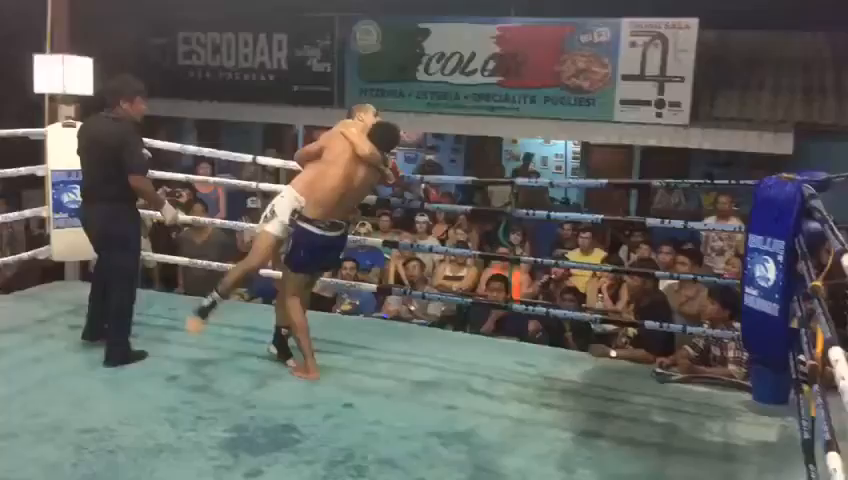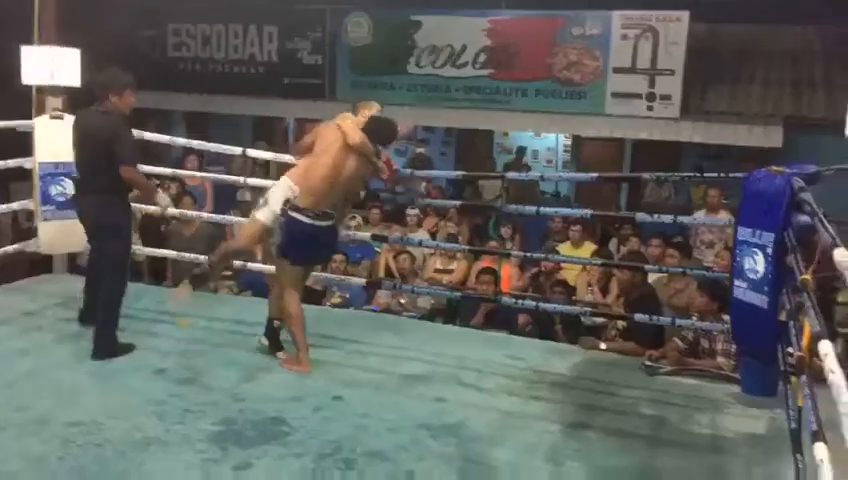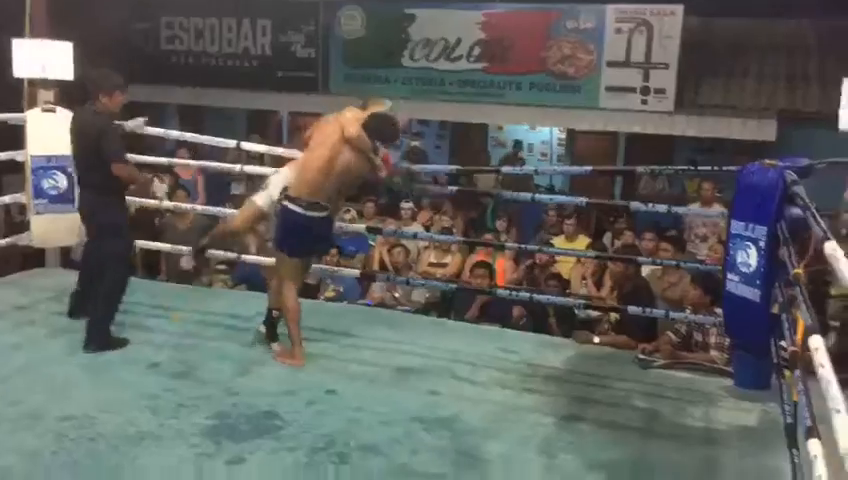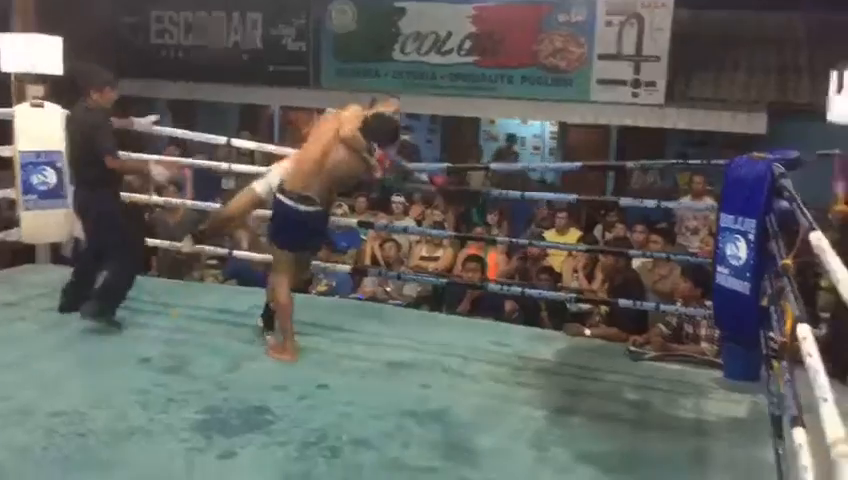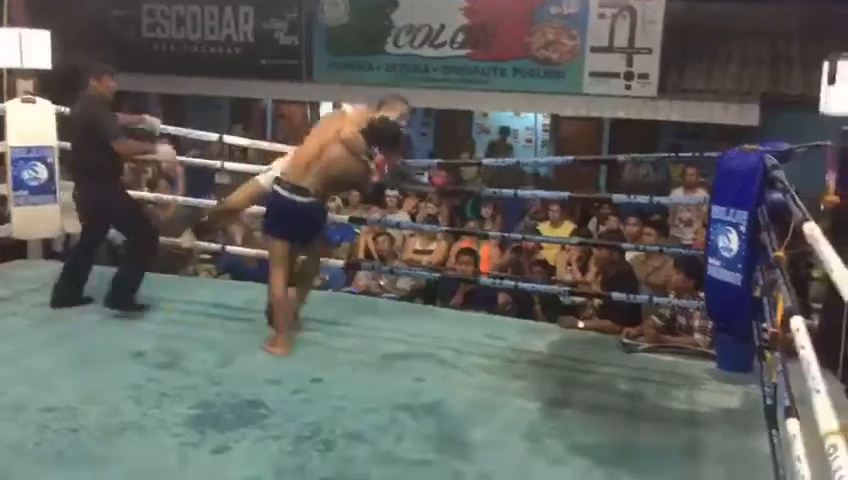
dt=0.1s
person 1, frame 1
left shoulder: (89, 125)
right shoulder: (127, 133)
right elbow: (137, 181)
right wrist: (162, 206)
left hip: (91, 209)
right hip: (118, 212)
left knee: (105, 267)
right knee: (123, 278)
left ankle: (94, 327)
right ankle: (117, 350)
person 1, frame 2
left shoulder: (82, 118)
right shoulder: (116, 125)
right elbow: (128, 171)
right wrist: (155, 193)
left hip: (85, 200)
right hip: (110, 203)
left knee: (100, 257)
right knee: (113, 269)
left ankle: (90, 312)
right ankle: (105, 343)
person 1, frame 3
left shoulder: (81, 117)
right shoulder: (103, 124)
right elbow: (120, 169)
left wrist: (124, 127)
right wrist: (150, 183)
left hip: (89, 198)
right hip: (107, 203)
left knee: (97, 253)
right knee: (117, 266)
left ankle: (80, 304)
right ankle: (97, 334)
person 1, frame 4
left shoulder: (78, 115)
right shoulder: (96, 120)
right elbow: (112, 162)
left wrist: (133, 122)
right wrist: (148, 169)
left hip: (83, 194)
right hip: (101, 196)
left knee: (96, 247)
right knee: (129, 253)
left ankle: (72, 299)
right ankle: (102, 304)
person 1, frame 5
left shoulder: (82, 106)
right shoulder: (95, 107)
right elbow: (120, 145)
left wrist: (143, 119)
right wrist: (155, 150)
left hip: (85, 186)
right hip: (103, 187)
left knee: (90, 238)
right knee: (145, 235)
left ankle: (65, 293)
right ankle: (120, 294)
person 2, frame 1
left shoulder: (337, 137)
right shoulder: (375, 172)
left elbow: (302, 156)
left hip: (311, 232)
right hip: (334, 236)
left knee: (291, 296)
right knee: (300, 292)
left ankle: (310, 366)
person 2, frame 2
left shoulder: (332, 128)
right shoulder: (369, 163)
left elbow: (303, 148)
left hip: (299, 218)
right hip: (325, 224)
left knee: (288, 287)
right knee: (294, 283)
left ankle: (301, 358)
person 2, frame 3
left shoulder: (332, 120)
right shoulder: (370, 163)
left hip: (294, 209)
right hip: (320, 218)
left knee: (288, 282)
right knee: (295, 276)
left ankle: (296, 351)
person 2, frame 4
left shoulder: (333, 118)
right shoulder: (365, 164)
left hip: (287, 203)
right hip: (314, 212)
left knee: (281, 276)
right knee: (300, 269)
left ankle: (287, 346)
person 2, frame 5
left shoulder: (340, 117)
right shoulder: (363, 166)
left hip: (280, 195)
right hip: (308, 205)
left knee: (278, 269)
right knee: (312, 256)
left ankle: (280, 339)
right ankle: (291, 312)
